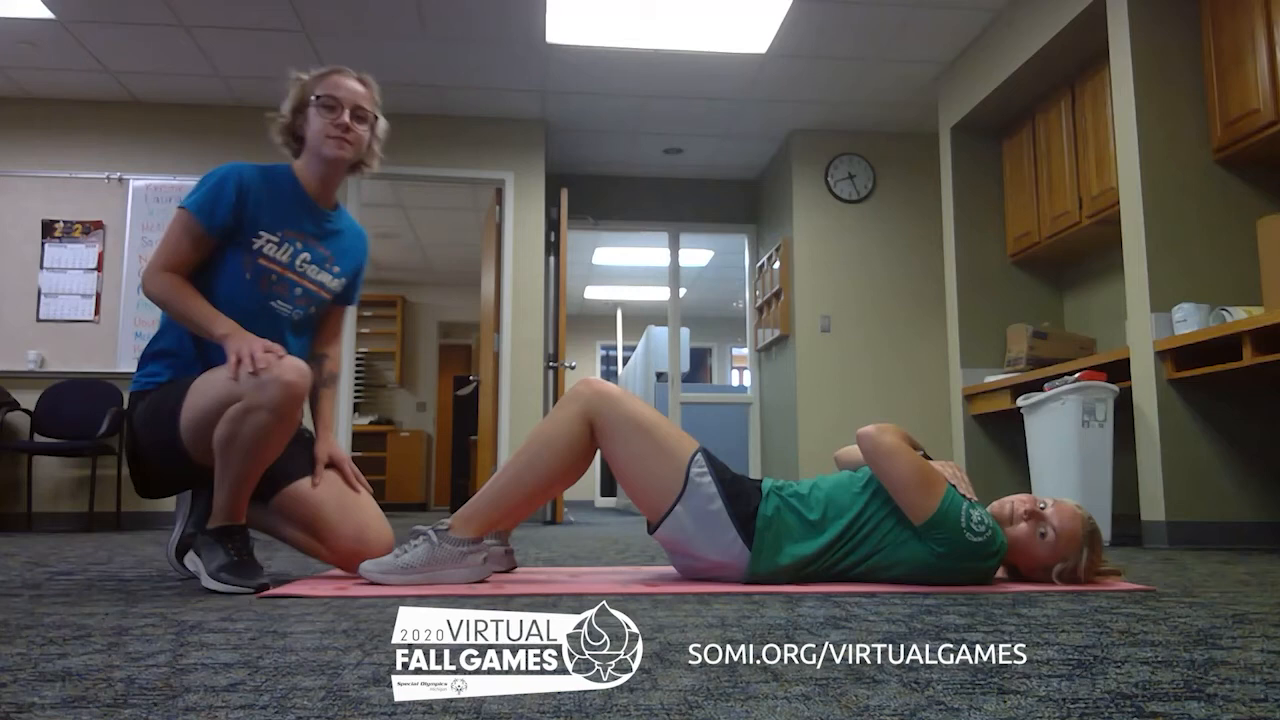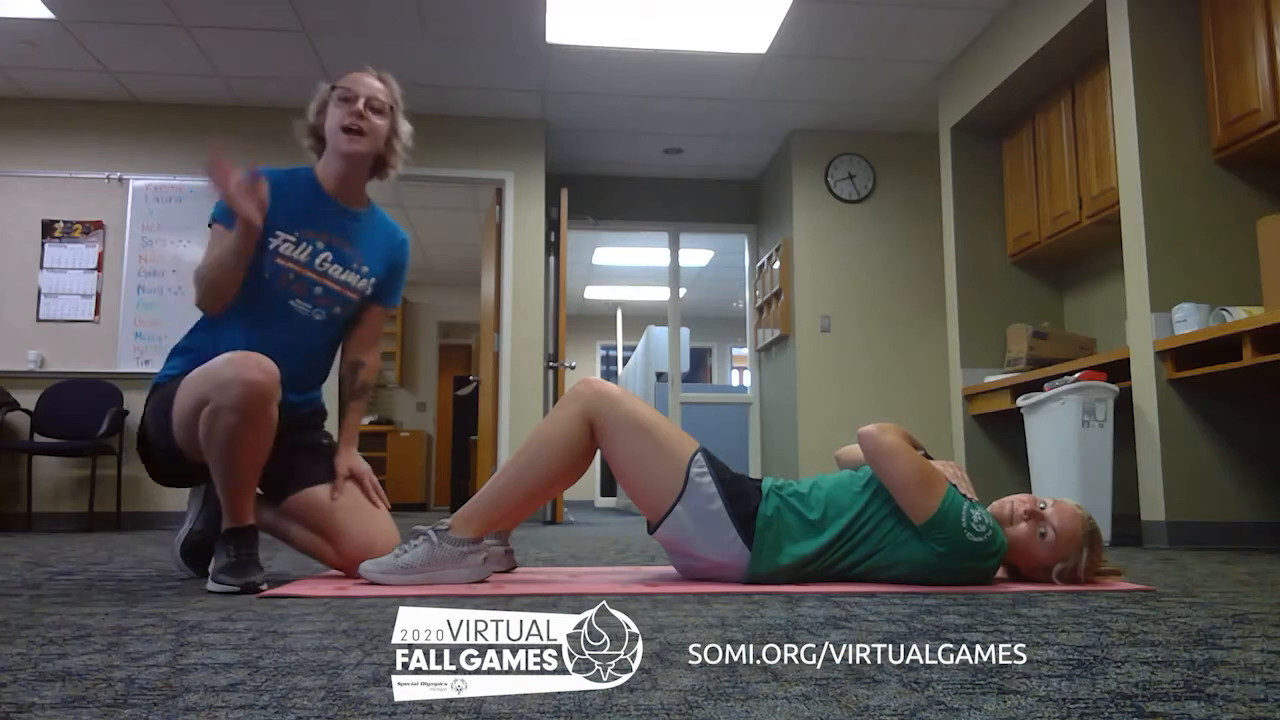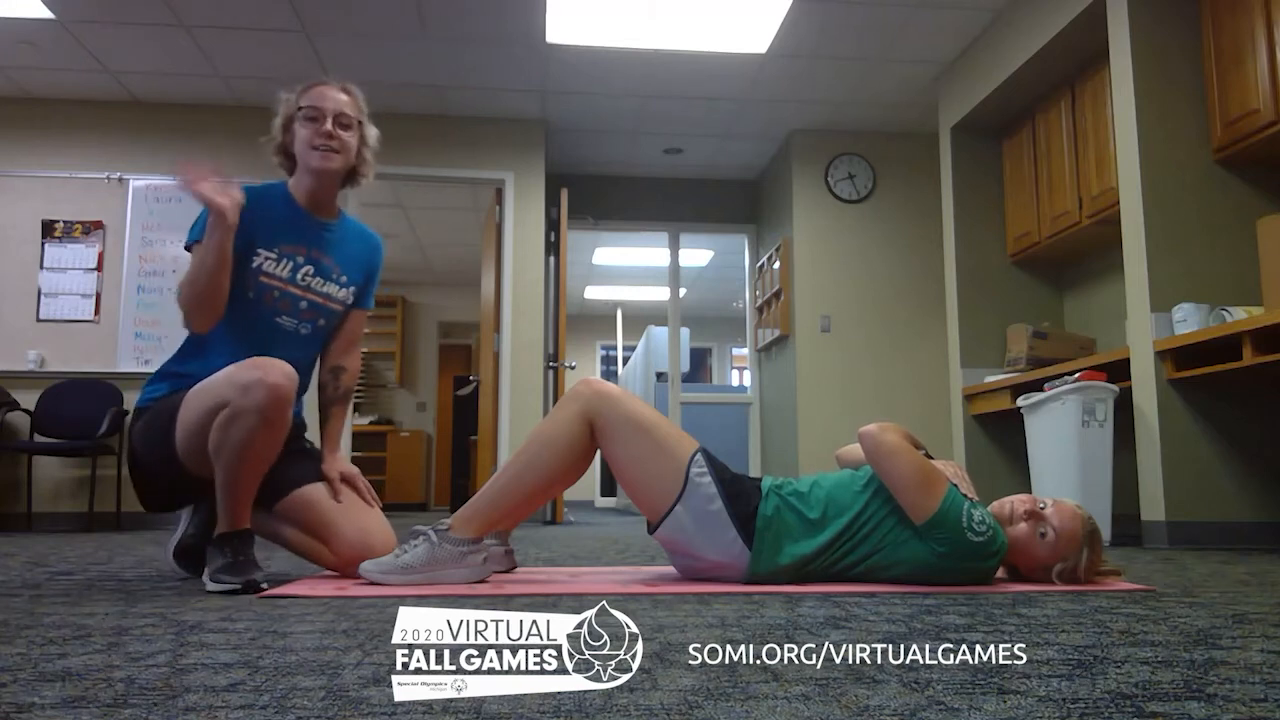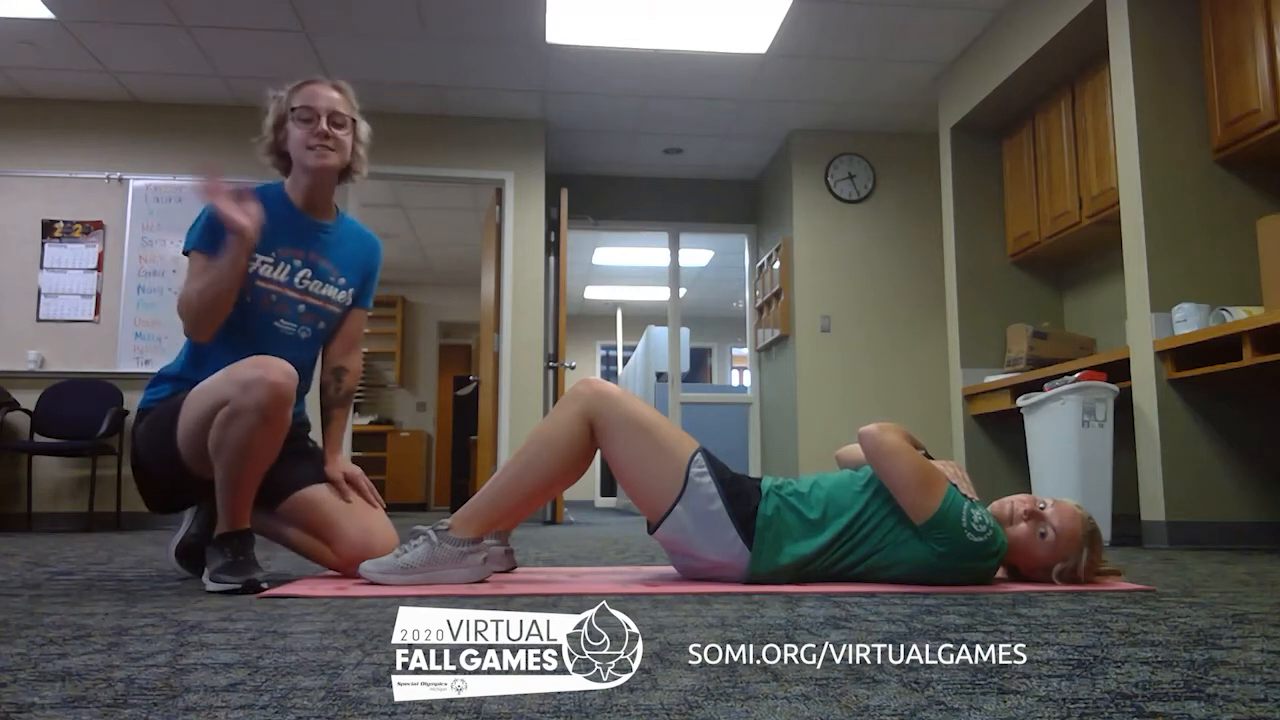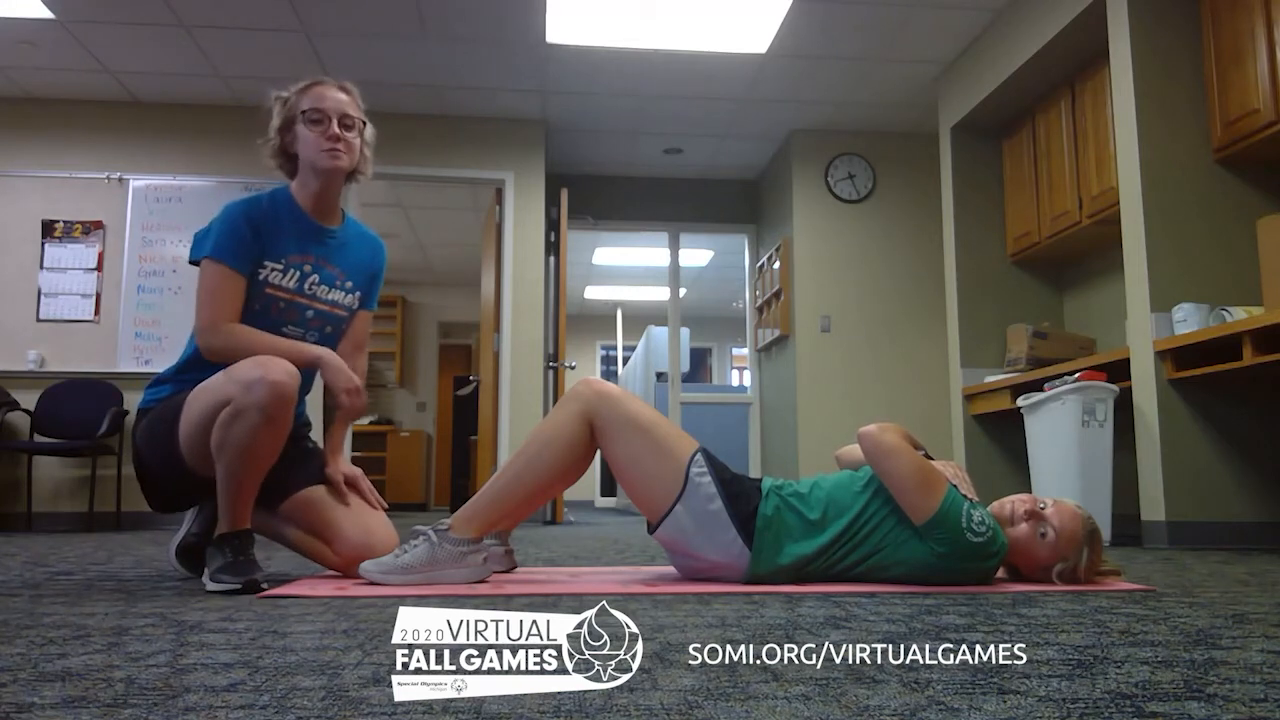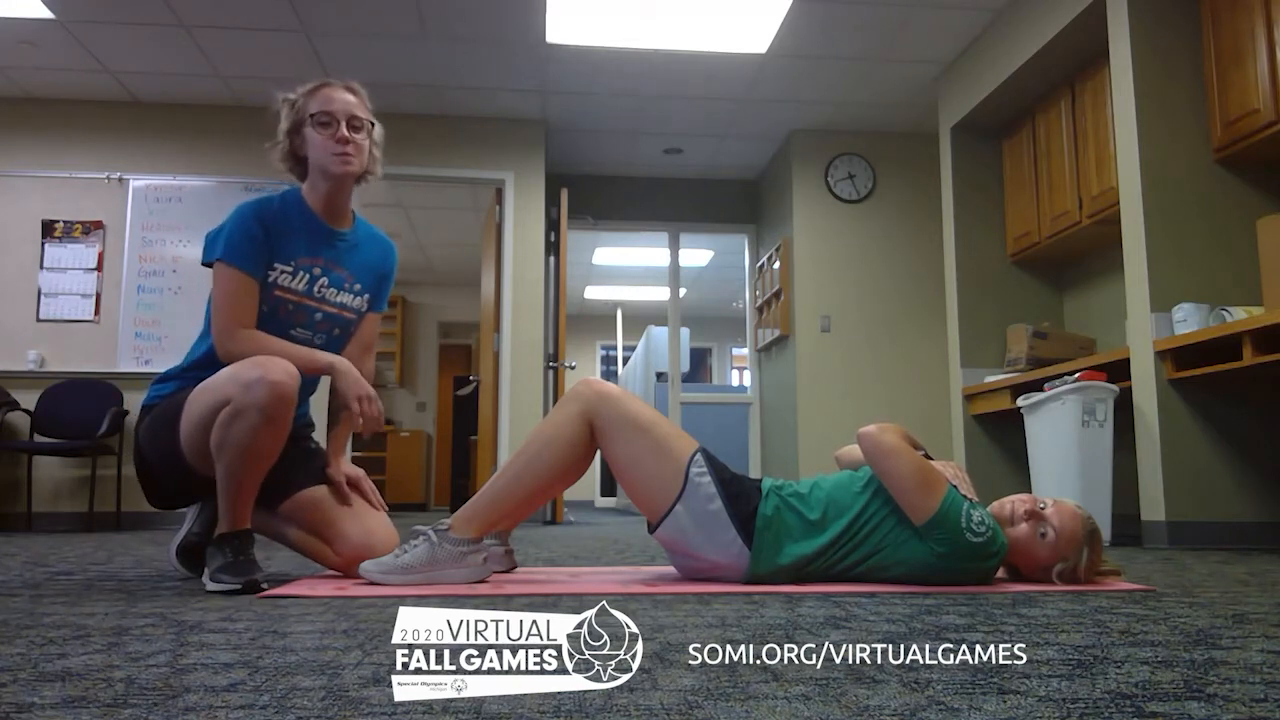
dt=0.4s
person 1, frame 1
left shoulder: (970, 538)
right shoulder: (968, 529)
left elbow: (875, 439)
right elbow: (853, 461)
left wrist: (925, 463)
right wrist: (934, 467)
left hip: (740, 530)
right hip: (744, 525)
left knee: (593, 397)
right knee: (600, 407)
left ankle: (455, 542)
right ankle: (475, 541)
person 1, frame 2
left shoulder: (970, 539)
right shoulder: (967, 533)
left elbow: (875, 438)
right elbow: (852, 460)
left wrist: (926, 463)
right wrist: (931, 467)
left hip: (740, 529)
right hip: (744, 528)
left knee: (593, 396)
right knee: (601, 408)
left ankle: (454, 542)
right ankle: (477, 541)
person 1, frame 3
left shoulder: (970, 538)
right shoulder: (968, 526)
left elbow: (876, 437)
right elbow: (853, 459)
left wrist: (925, 464)
right wrist: (932, 466)
left hip: (740, 530)
right hip: (745, 526)
left knee: (593, 396)
right knee: (601, 408)
left ankle: (455, 542)
right ankle: (474, 541)
person 1, frame 4
left shoulder: (970, 539)
right shoulder: (968, 531)
left elbow: (875, 437)
right elbow: (852, 459)
left wrist: (927, 463)
right wrist: (932, 466)
left hip: (739, 530)
right hip: (744, 527)
left knee: (593, 397)
right knee: (600, 407)
left ankle: (454, 542)
right ankle: (476, 541)
person 1, frame 5
left shoulder: (970, 538)
right shoulder: (968, 529)
left elbow: (876, 437)
right elbow: (853, 460)
left wrist: (925, 463)
right wrist: (932, 466)
left hip: (740, 530)
right hip: (746, 527)
left knee: (594, 396)
right knee: (602, 408)
left ankle: (455, 542)
right ankle: (472, 541)
person 1, frame 6
left shoulder: (970, 539)
right shoulder: (968, 533)
left elbow: (874, 438)
right elbow: (852, 460)
left wrist: (925, 462)
right wrist: (931, 465)
left hip: (739, 529)
right hip: (744, 527)
left knee: (593, 397)
right knee: (601, 409)
left ankle: (454, 542)
right ankle: (476, 541)
person 2, frame 1
left shoulder: (352, 241)
right shoulder: (239, 185)
left elbow: (326, 346)
right elbow: (158, 276)
left wrist: (325, 434)
right wrist: (232, 335)
left hip: (271, 424)
right hip: (175, 399)
left knee: (370, 547)
right knee: (283, 375)
left ankle: (216, 506)
right ankle: (219, 530)
person 2, frame 2
left shoulder: (389, 241)
right shoulder: (264, 189)
left elbow: (362, 352)
right elbow: (210, 300)
left wrist: (347, 446)
right wrist: (246, 226)
left hip: (293, 418)
right hip: (196, 394)
left knee: (374, 551)
right knee: (250, 373)
left ankle: (235, 507)
right ankle: (232, 531)
person 2, frame 3
left shoulder: (364, 248)
right shoulder: (245, 208)
left elbow: (343, 358)
right elbow: (199, 320)
left wrist: (331, 451)
right wrist: (222, 223)
left hip: (275, 435)
right hip: (176, 416)
left knee: (371, 551)
right knee: (269, 378)
left ankle: (220, 511)
right ankle: (226, 536)
person 2, frame 4
left shoulder: (362, 247)
right shoulder: (238, 211)
left elbow: (344, 359)
right elbow: (197, 325)
left wrist: (333, 453)
right wrist: (241, 242)
left hip: (279, 433)
right hip: (180, 420)
left knee: (373, 550)
right knee: (268, 376)
left ankle: (225, 513)
right ankle: (227, 537)
person 2, frame 5
left shoulder: (367, 249)
right shoulder: (245, 218)
left elbow: (350, 362)
right elbow: (214, 335)
left wrist: (334, 455)
right wrist: (320, 354)
left hip: (280, 436)
right hip: (180, 420)
left knee: (372, 548)
right knee: (271, 377)
left ankle: (218, 513)
right ankle: (227, 535)
person 2, frame 6
left shoulder: (378, 252)
right shoulder: (257, 219)
left elbow: (358, 365)
right elbow: (230, 339)
left wrist: (336, 456)
right wrist: (331, 363)
left hip: (282, 435)
right hip: (183, 419)
left knee: (372, 550)
right knee: (271, 378)
left ankle: (222, 510)
right ankle: (227, 536)
